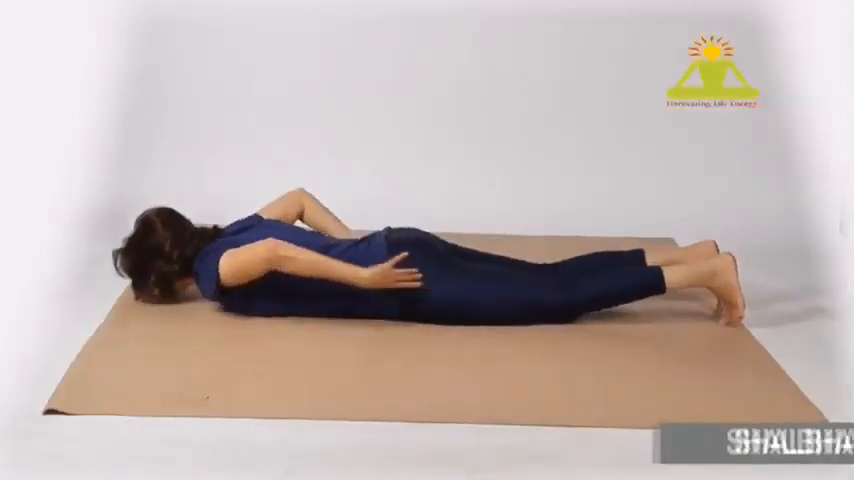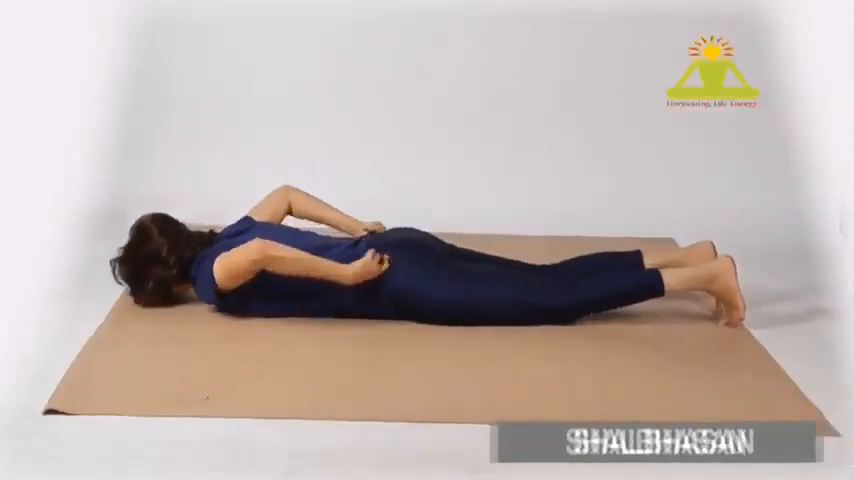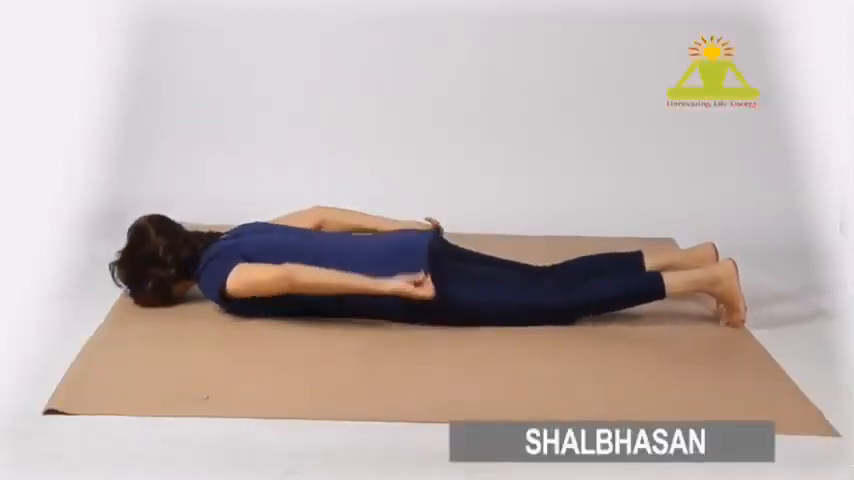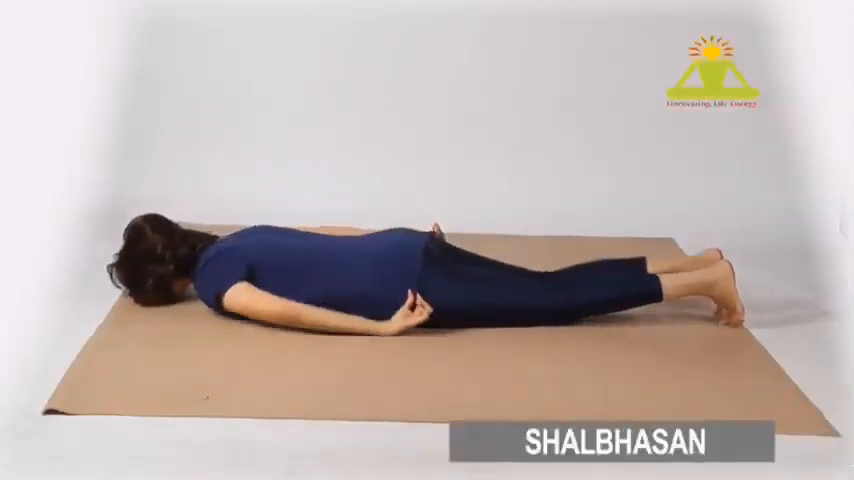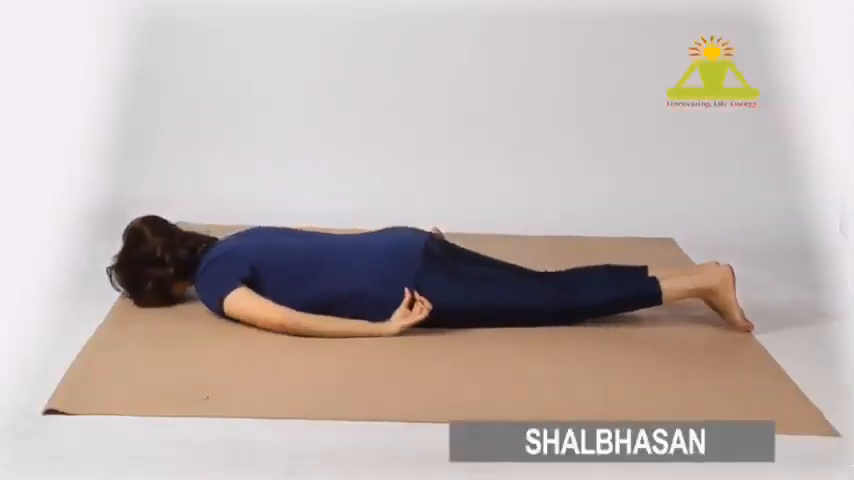
dt=0.4s
person 1, frame 1
left shoulder: (215, 273)
right shoulder: (231, 235)
left elbow: (274, 252)
right elbow: (298, 200)
left wrist: (363, 279)
left hip: (405, 282)
right hip: (399, 248)
left knee: (558, 299)
right knee: (552, 279)
left ankle: (706, 274)
right ankle: (690, 253)
person 1, frame 2
left shoulder: (213, 277)
right shoulder: (226, 237)
left elbow: (262, 253)
right elbow: (286, 194)
left wrist: (347, 275)
right wrist: (359, 230)
left hip: (403, 285)
right hip: (403, 250)
left knee: (556, 300)
right knee: (550, 280)
left ankle: (707, 276)
right ankle: (689, 255)
person 1, frame 3
left shoulder: (217, 276)
right shoulder: (234, 238)
left elbow: (290, 277)
right elbow: (319, 216)
left wrist: (386, 288)
right wrist: (403, 230)
left hip: (405, 279)
right hip: (411, 255)
left knee: (559, 303)
right knee: (551, 282)
left ankle: (709, 279)
right ankle: (691, 257)
person 1, frame 4
left shoulder: (212, 281)
right shoulder: (235, 242)
left elbow: (288, 313)
left wrist: (385, 328)
left hip: (405, 288)
right hip: (406, 249)
left knee: (556, 302)
right knee: (550, 284)
left ankle: (706, 279)
right ankle: (689, 261)
person 1, frame 5
left shoulder: (212, 281)
right shoulder: (235, 244)
left elbow: (289, 321)
left wrist: (386, 327)
left hip: (403, 284)
right hip: (406, 247)
left knee: (556, 303)
right knee: (548, 286)
left ankle: (704, 282)
right ankle: (690, 275)
